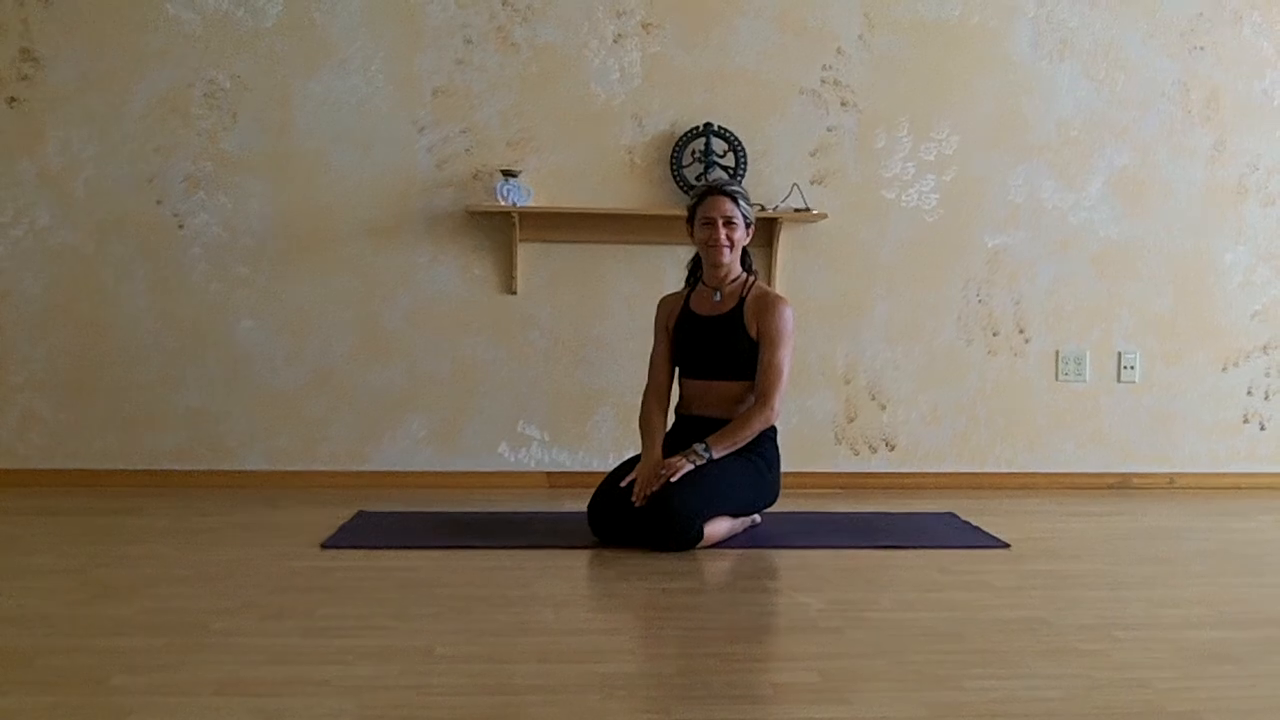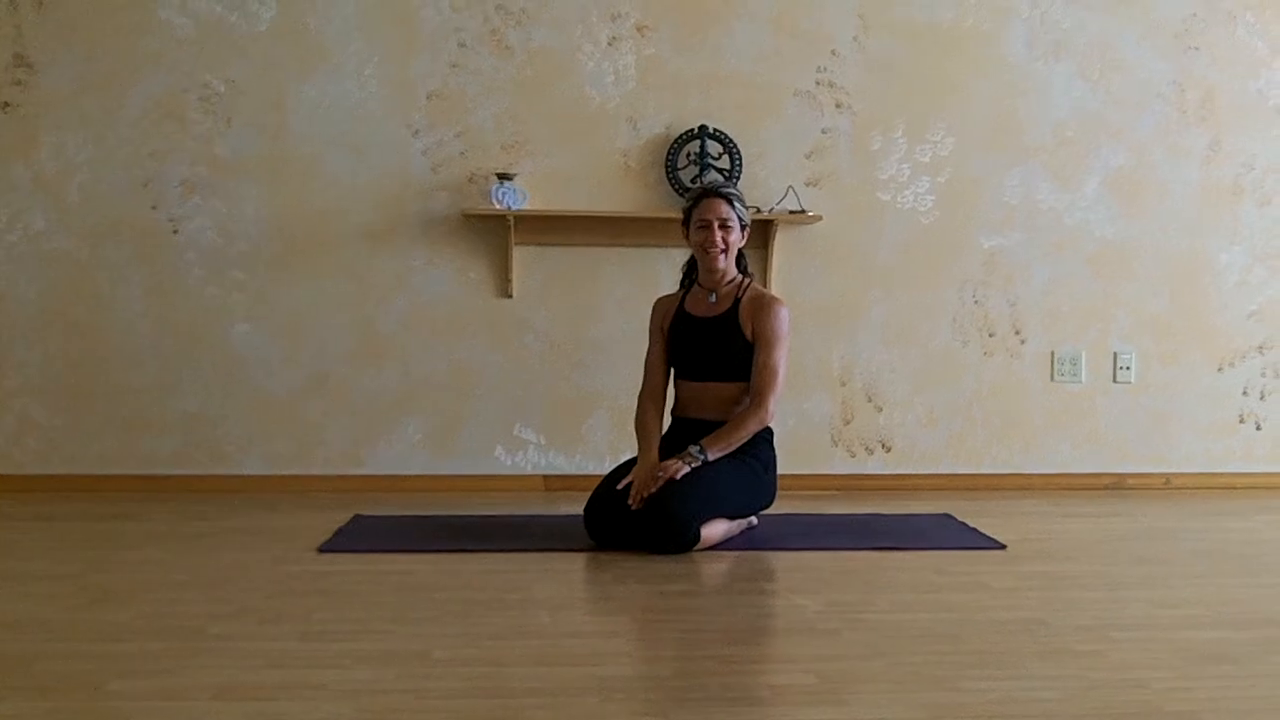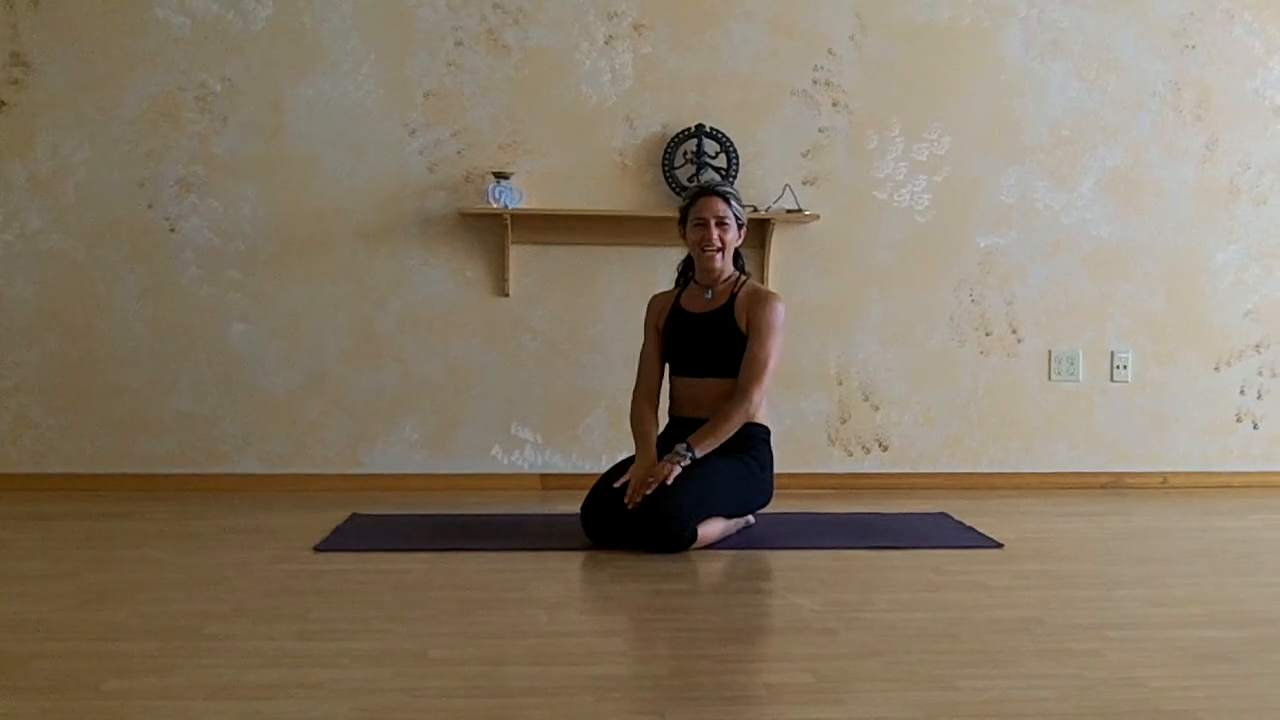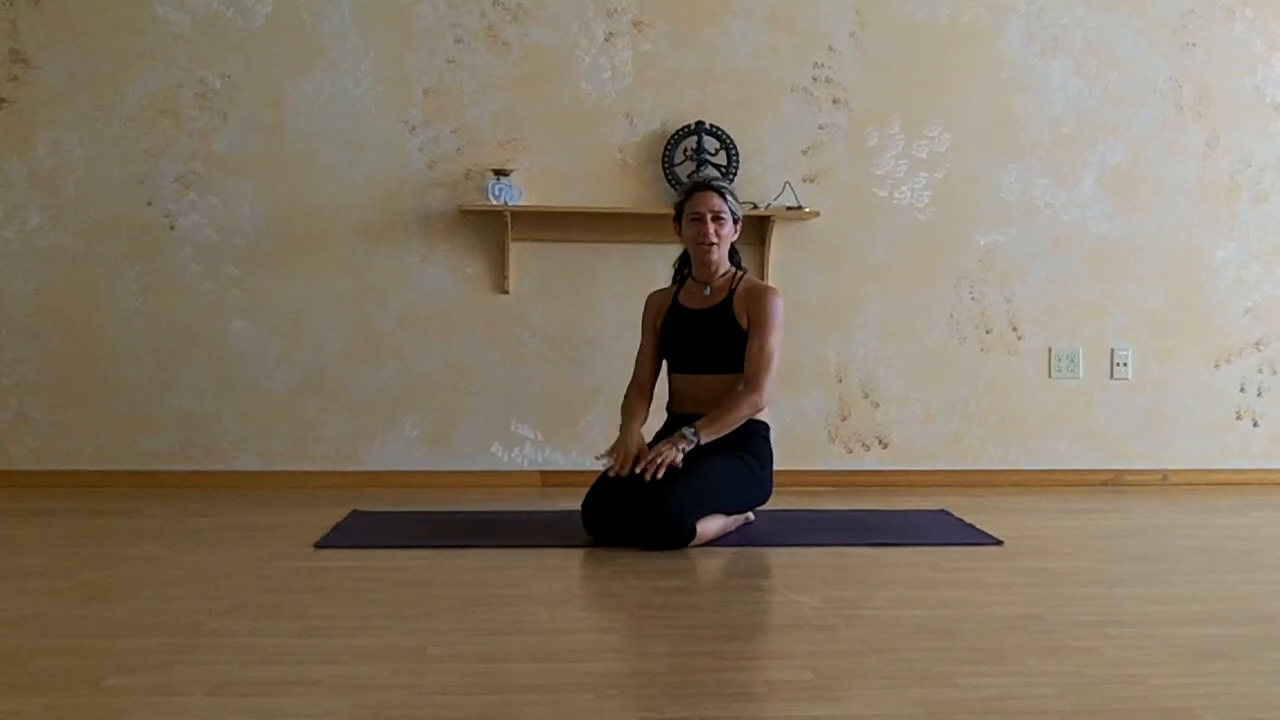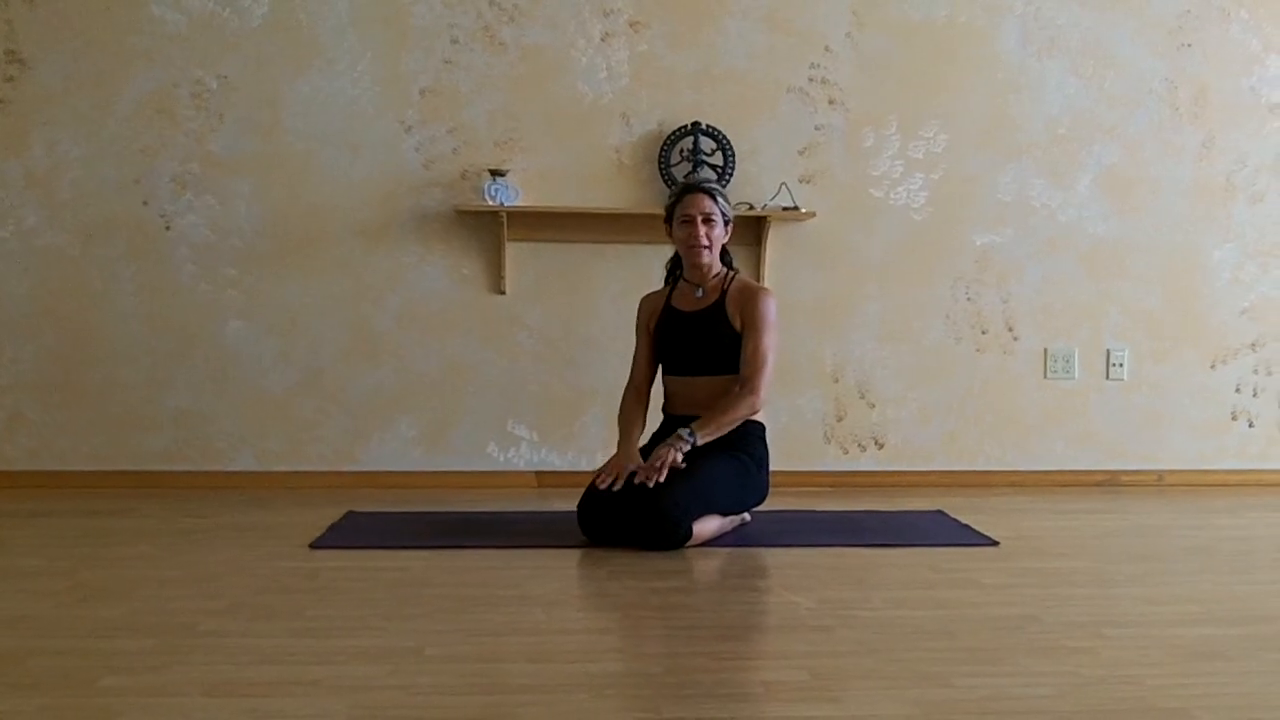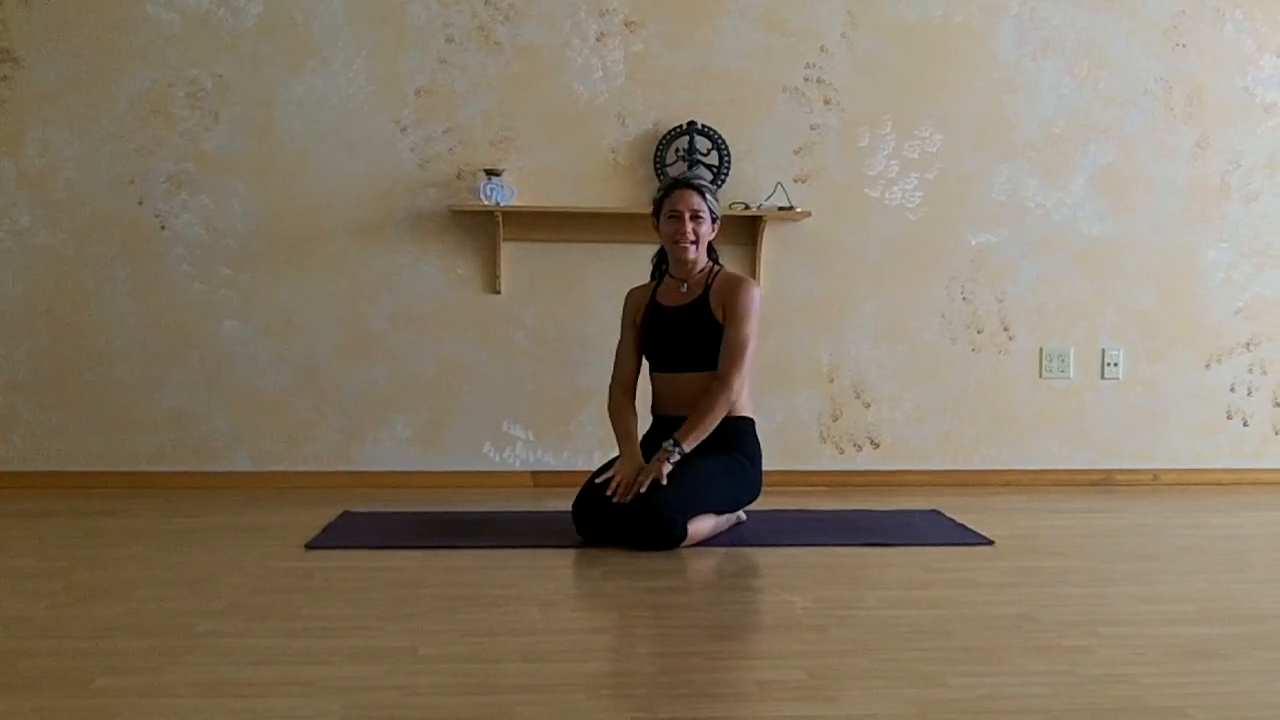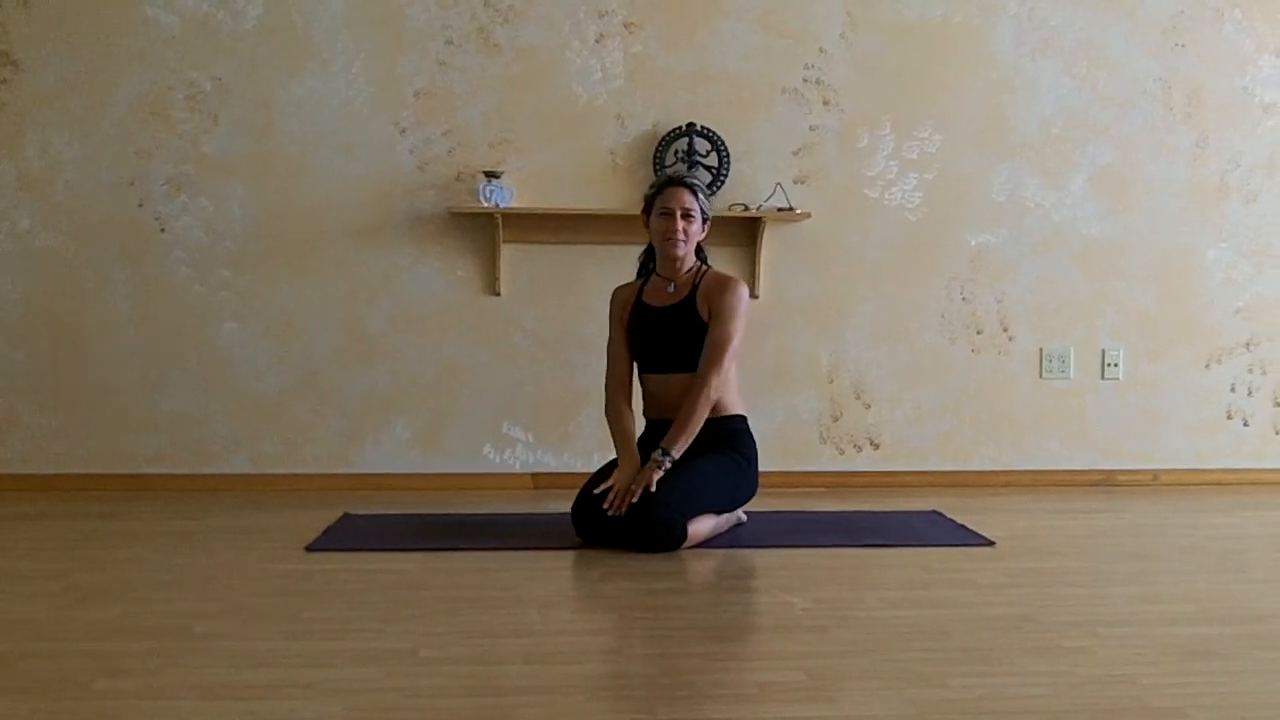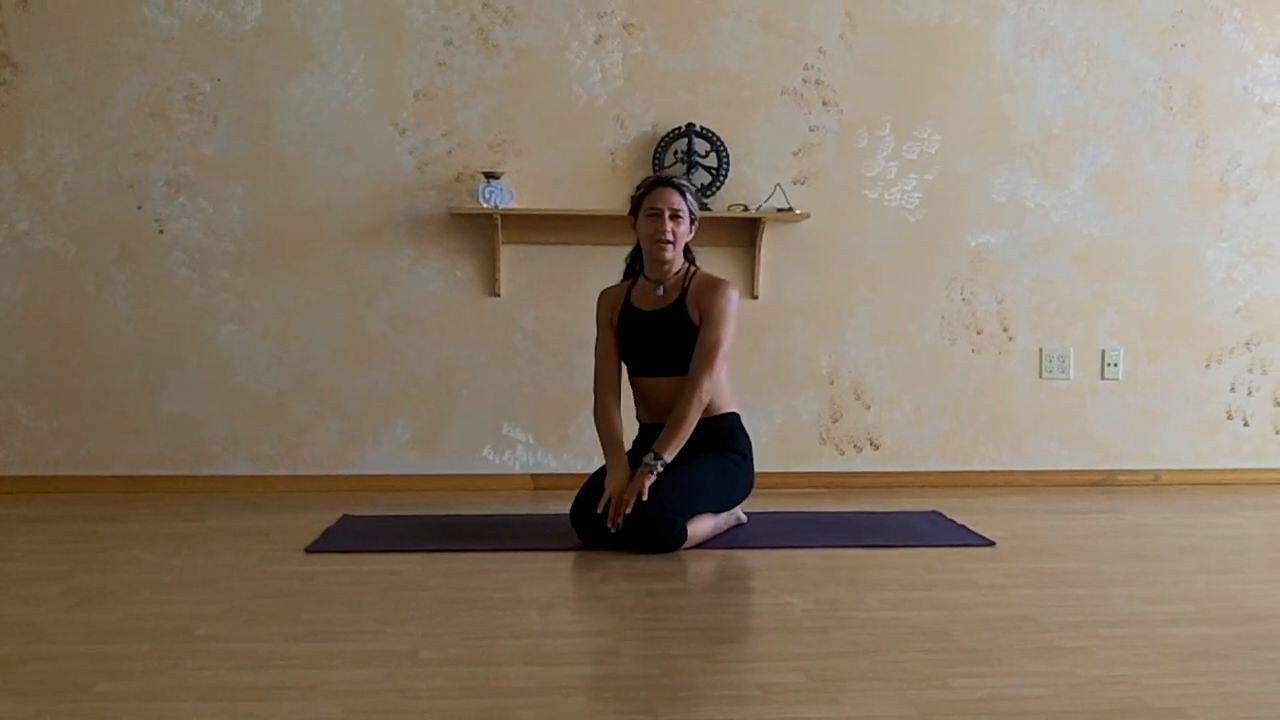
dt=0.3s
person 1, frame 1
left shoulder: (770, 308)
right shoulder: (671, 307)
left elbow: (767, 408)
right elbow: (656, 394)
left wrist: (698, 455)
right wrist: (651, 455)
left hip: (746, 451)
right hip: (681, 440)
left knee: (670, 514)
right knee: (606, 513)
left ankle: (739, 518)
right ankle: (729, 519)
person 1, frame 2
left shoulder: (765, 309)
right shoulder: (666, 309)
left elbow: (762, 408)
right elbow: (651, 396)
left wrist: (695, 457)
right wrist: (649, 458)
left hip: (743, 453)
right hip: (678, 441)
left knee: (667, 517)
right knee: (602, 515)
left ankle: (737, 521)
right ankle: (728, 522)
person 1, frame 3
left shoulder: (763, 304)
right shoulder: (662, 306)
left elbow: (748, 399)
right elbow: (645, 393)
left wrist: (681, 457)
right wrist: (647, 456)
left hip: (741, 449)
right hip: (676, 440)
left knee: (664, 518)
right knee: (599, 514)
left ankle: (733, 519)
right ankle: (724, 520)
person 1, frame 4
left shoulder: (761, 298)
right shoulder: (659, 303)
left elbow: (756, 394)
right elbow: (641, 386)
left wrist: (688, 439)
right wrist: (629, 434)
left hip: (740, 445)
right hip: (673, 438)
left knee: (662, 515)
right knee: (599, 512)
left ankle: (734, 516)
right ankle: (723, 517)
person 1, frame 5
left shoulder: (753, 299)
right shoulder: (653, 305)
left elbow: (752, 396)
right elbow: (637, 390)
left wrist: (685, 440)
right wrist: (627, 446)
left hip: (736, 447)
right hip: (669, 441)
left knee: (660, 515)
right knee: (595, 514)
left ankle: (730, 515)
right ankle: (718, 516)
person 1, frame 6
left shoulder: (737, 290)
right shoulder: (639, 300)
left elbow: (729, 387)
right elbow: (621, 388)
left wrist: (671, 454)
right wrist: (630, 453)
left hip: (728, 444)
right hip: (660, 439)
left knee: (652, 516)
right knee: (590, 514)
left ankle: (724, 514)
right ankle: (715, 513)
person 1, frame 7
left shoulder: (726, 290)
right shoulder: (625, 298)
left elbow: (709, 385)
right elbow: (617, 391)
left wrist: (661, 463)
right wrist: (629, 460)
left hip: (723, 444)
right hip: (656, 441)
left knee: (651, 520)
right knee: (590, 517)
left ankle: (724, 515)
person 1, frame 8
left shoulder: (715, 293)
right shoulder: (612, 300)
left elbow: (700, 390)
right elbow: (606, 395)
left wrist: (652, 467)
right wrist: (618, 467)
left hip: (718, 444)
right hip: (651, 442)
left knee: (650, 521)
right knee: (590, 518)
left ankle: (722, 514)
